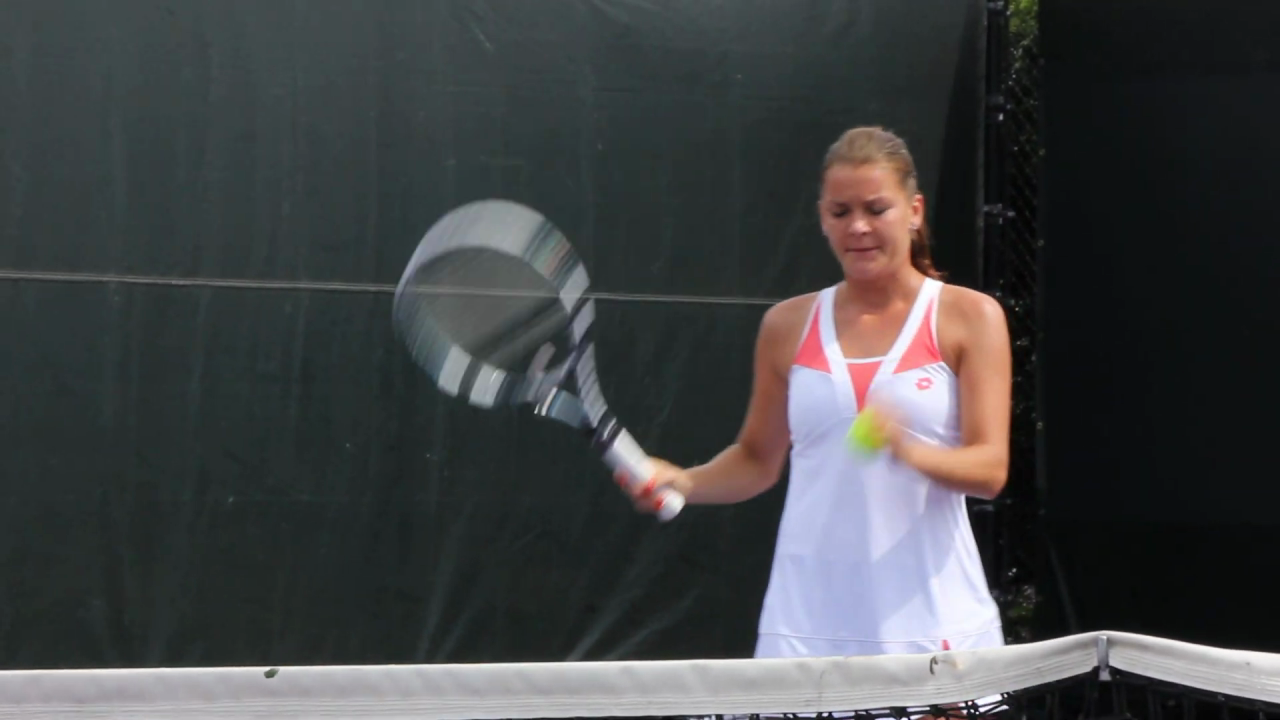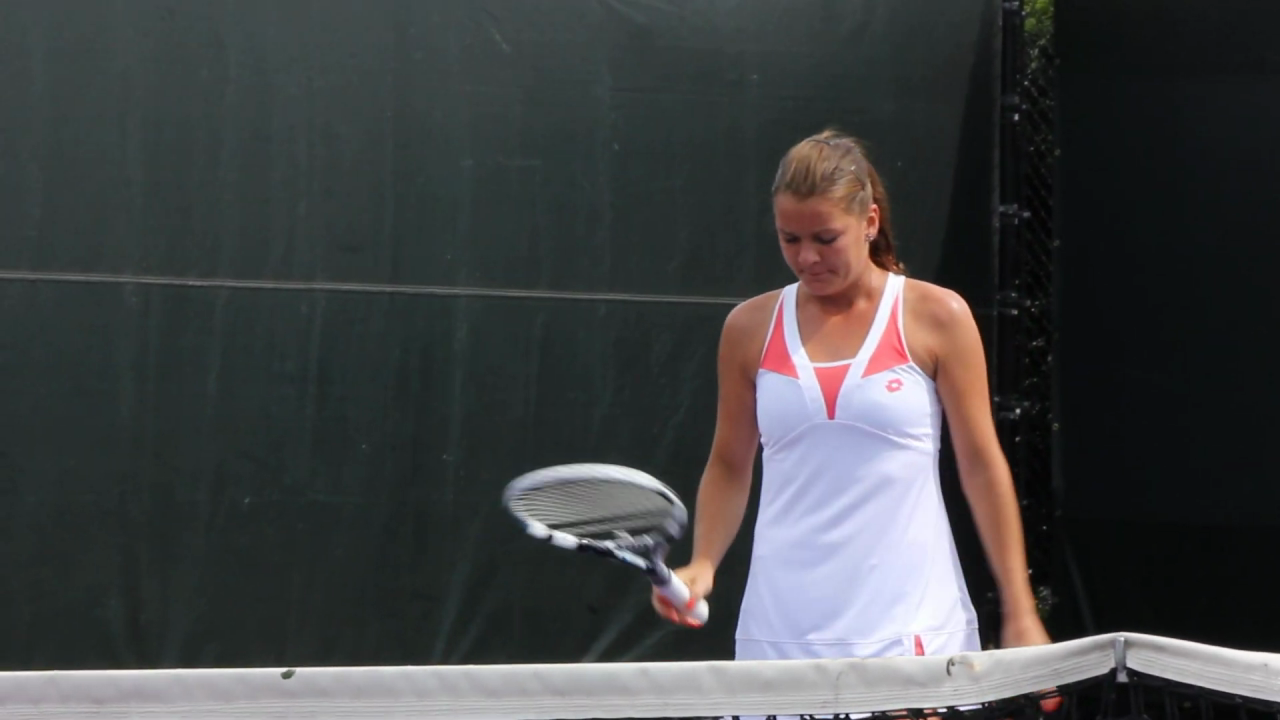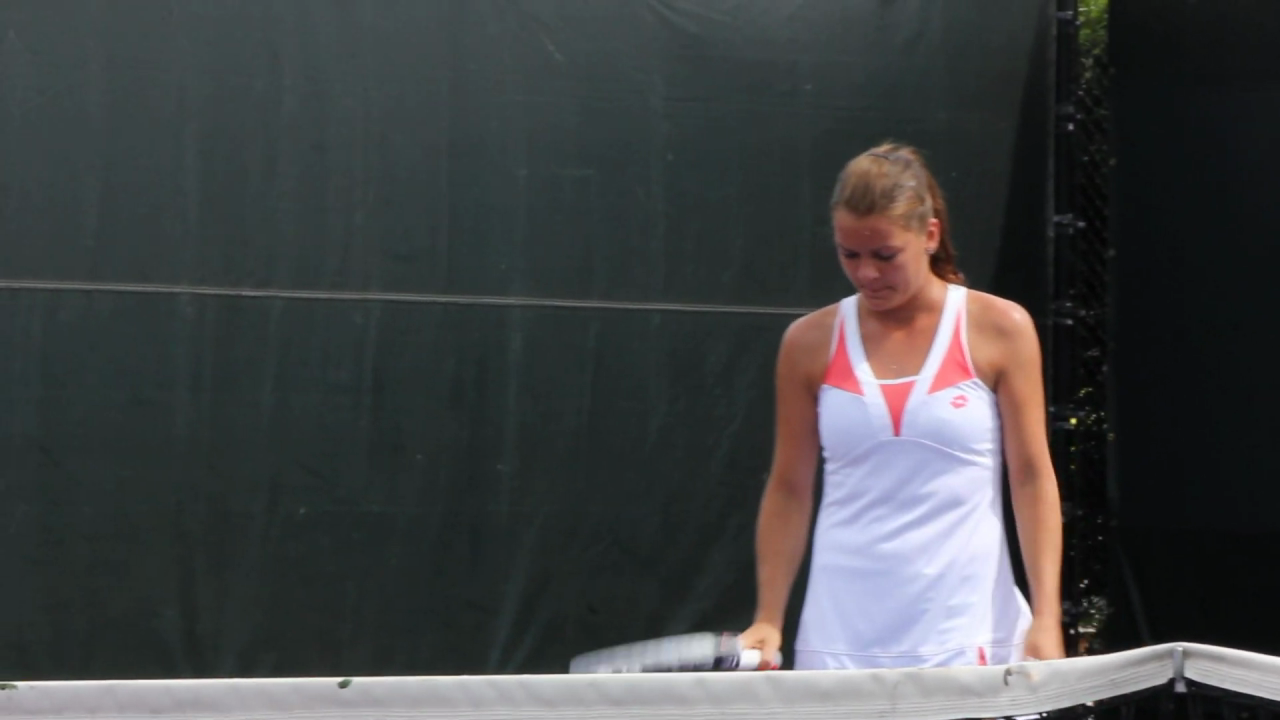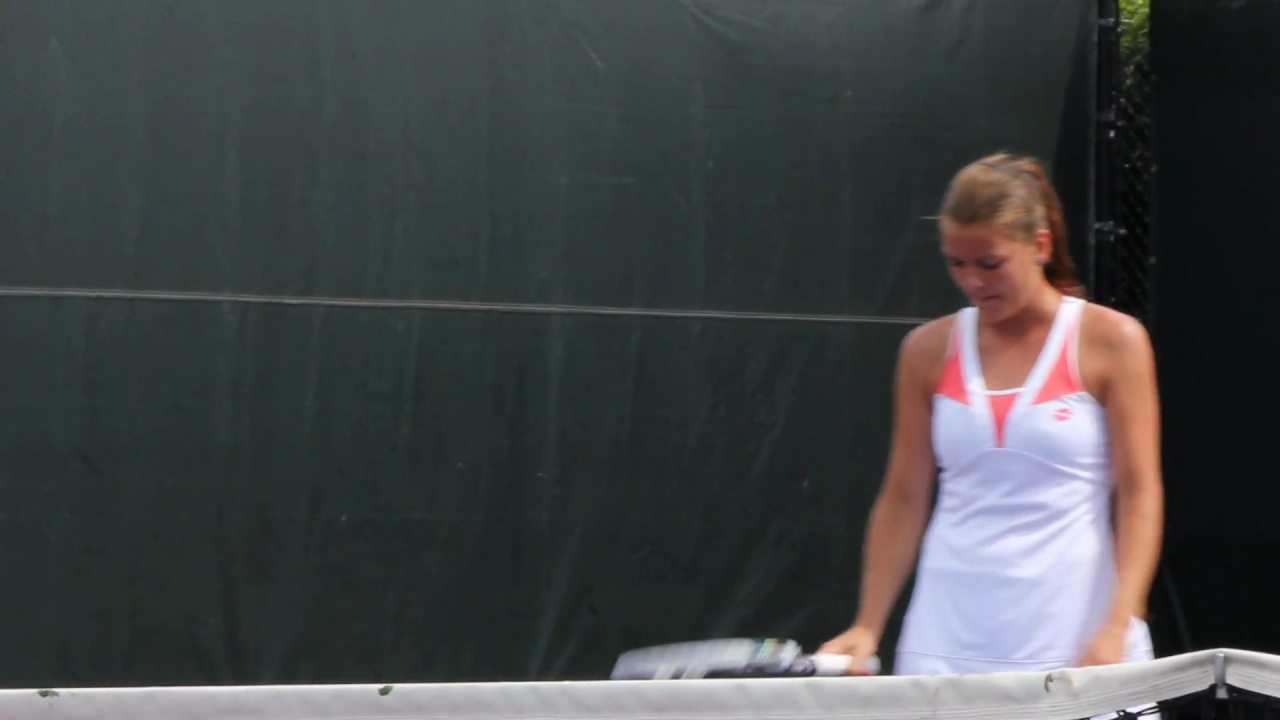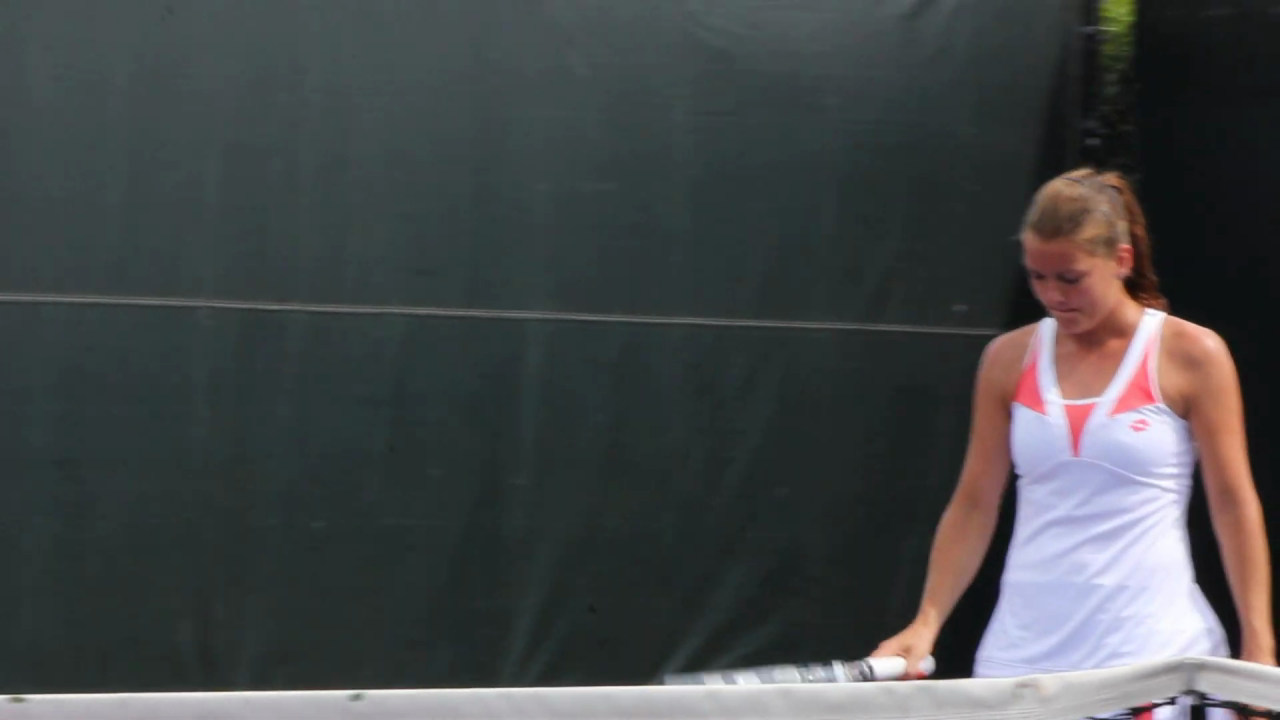
dt=0.4s
person 1, frame 1
left shoulder: (970, 316)
right shoulder: (787, 324)
left elbow: (989, 471)
right elbow: (757, 460)
left wrist: (908, 449)
right wrist: (679, 481)
left hip: (930, 625)
person 1, frame 2
left shoulder: (938, 317)
right shoulder: (750, 326)
left elbow: (983, 465)
right elbow: (729, 465)
left wrist: (1020, 612)
right wrist: (702, 564)
left hip: (912, 627)
right hip: (786, 629)
person 1, frame 3
left shoulder: (997, 328)
right shoulder: (810, 342)
left elbow: (1033, 478)
right elbow: (789, 489)
left wrist: (1046, 615)
right wrist: (768, 619)
left hip: (970, 635)
right hip: (843, 638)
person 1, frame 4
left shoulder: (1111, 342)
right shoulder: (930, 350)
left elbow: (1140, 495)
right elbow: (904, 497)
left wrist: (1116, 626)
right wrist: (868, 627)
left hip: (1077, 646)
right hip: (947, 643)
person 1, frame 5
left shoulder: (1191, 355)
right shoulder: (1009, 359)
left elbow: (1235, 504)
right elbow: (974, 505)
left wrist: (1258, 645)
right wrist: (926, 624)
left hip: (1152, 653)
right hip: (1026, 651)
